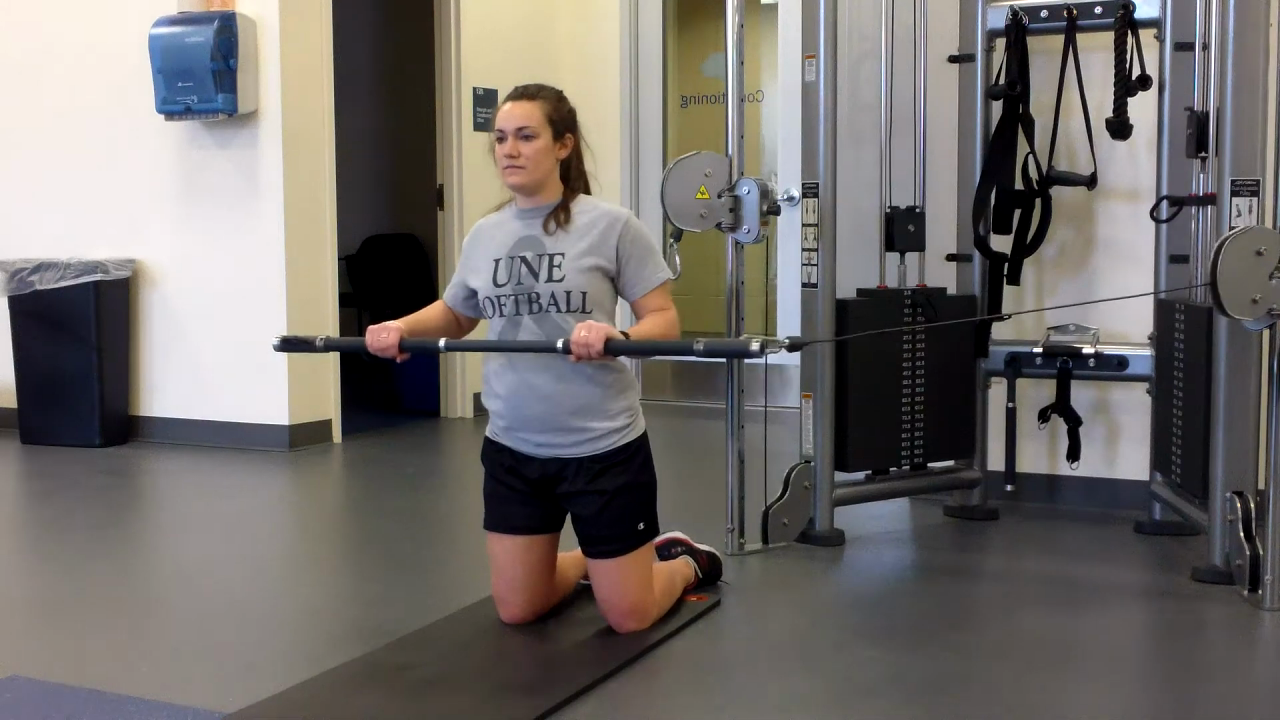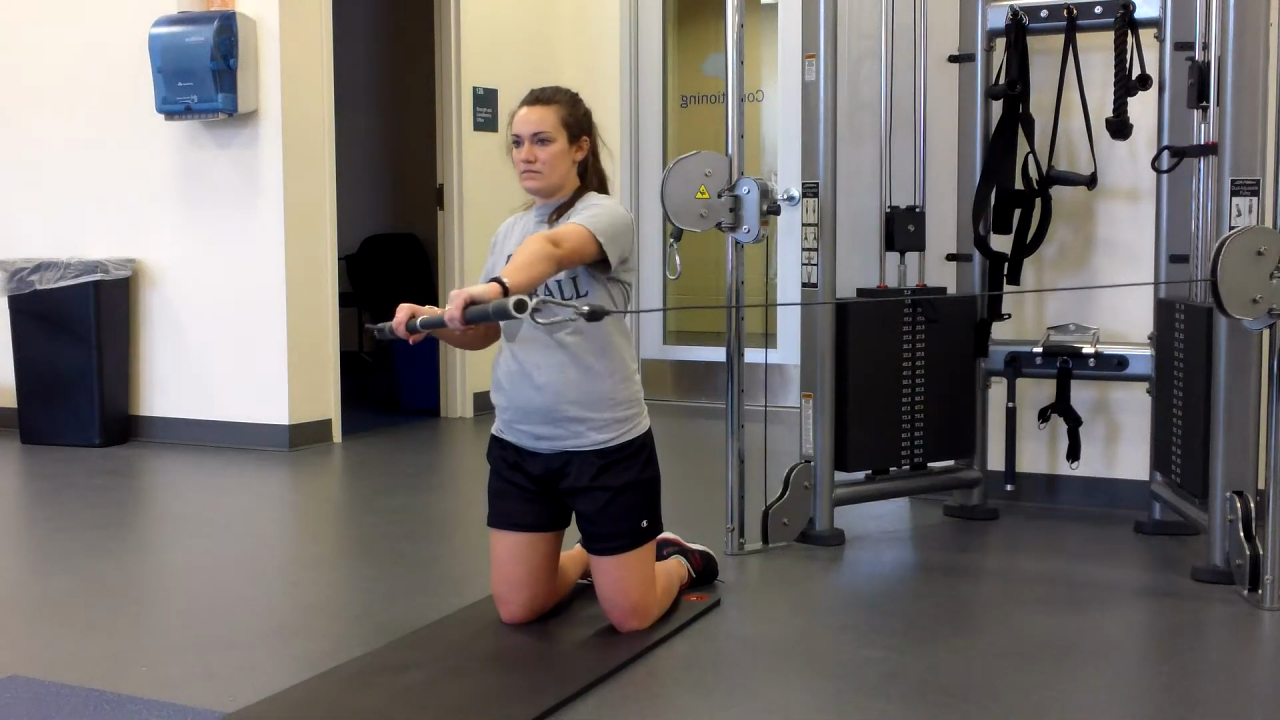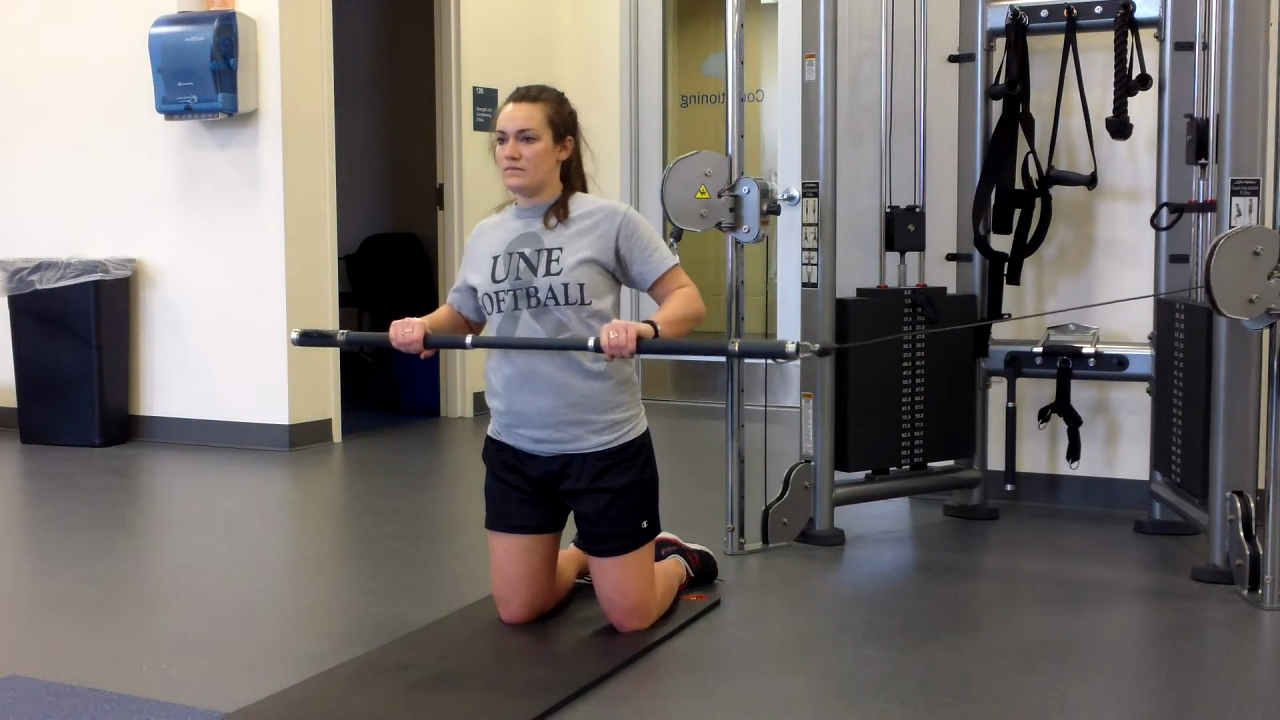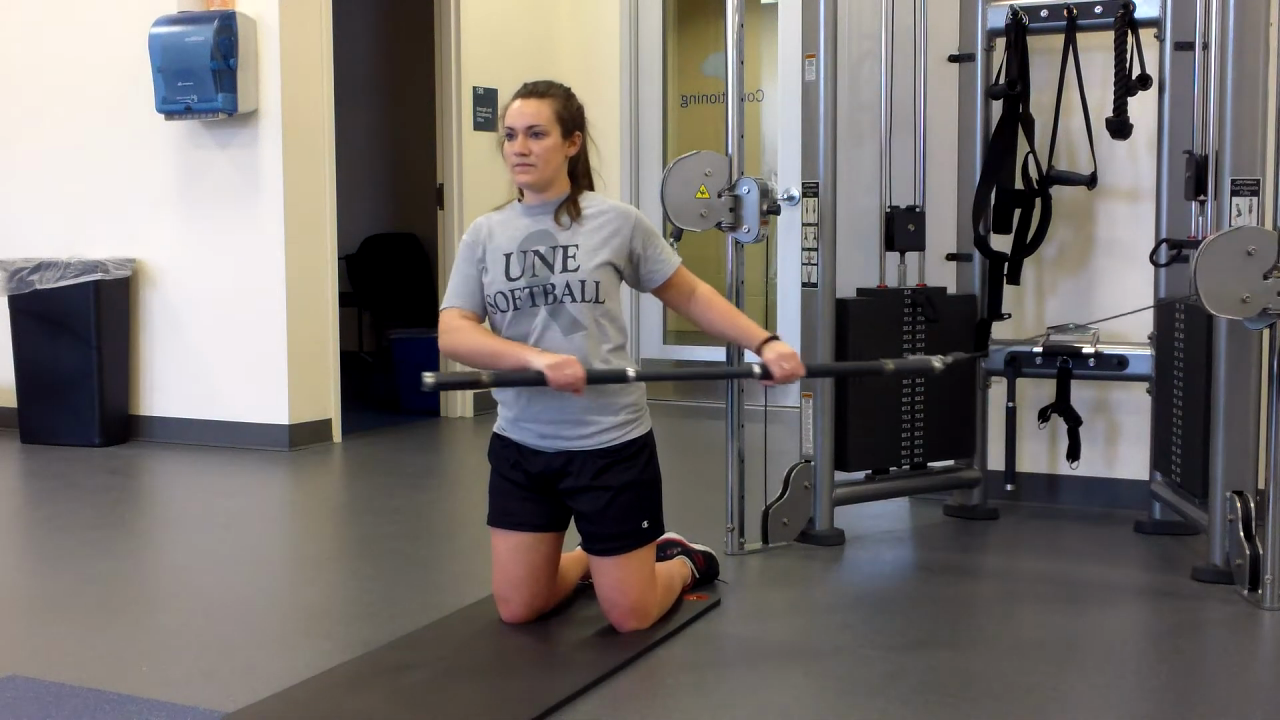
dt=1s
person 1, frame 1
left shoulder: (611, 226)
right shoulder: (483, 235)
left elbow: (664, 322)
right elbow: (455, 316)
left wrist: (617, 336)
right wrist: (401, 327)
left hip: (602, 446)
right hip: (512, 449)
left knee: (628, 617)
right knee: (517, 611)
left ankle: (683, 561)
right ankle: (589, 560)
person 1, frame 2
left shoulder: (605, 215)
right shoulder: (509, 230)
left elbow: (553, 247)
right elbow: (482, 331)
left wrist: (495, 288)
right wrist: (429, 319)
left hip: (605, 442)
right hip: (518, 444)
left knee: (631, 616)
right knee: (516, 610)
left ankle: (679, 561)
right ankle: (587, 557)
person 1, frame 3
left shoulder: (609, 221)
right shoulder: (484, 236)
left elbow: (687, 300)
right elbow: (461, 319)
left wrist: (644, 330)
right wrist: (421, 326)
left hip: (604, 444)
right hip: (515, 447)
left knee: (630, 616)
right knee: (517, 611)
left ankle: (678, 560)
right ankle: (585, 555)
person 1, frame 4
left shoulder: (617, 222)
right shoulder: (484, 234)
left elbow: (688, 294)
right elbow: (454, 334)
left wrist: (764, 342)
right wrist: (534, 357)
left hip: (610, 442)
right hip: (521, 446)
left knee: (630, 616)
right knee: (518, 610)
left ankle: (683, 561)
right ankle: (588, 559)
